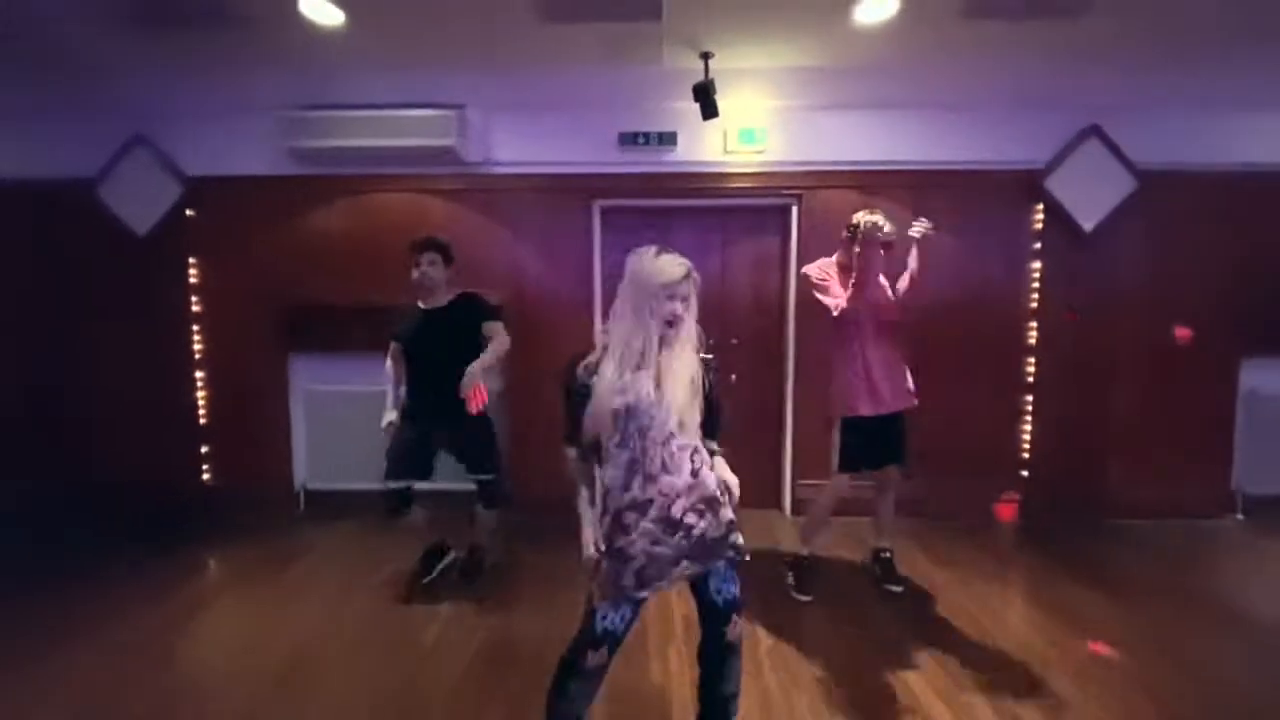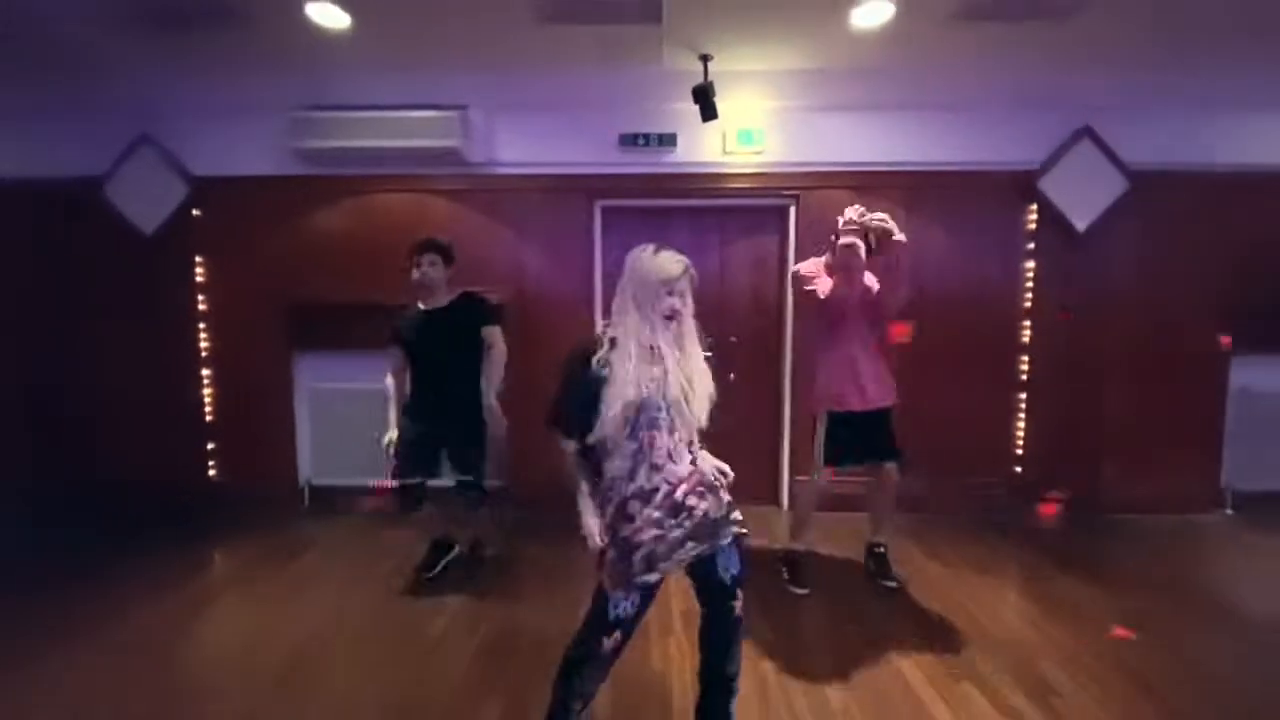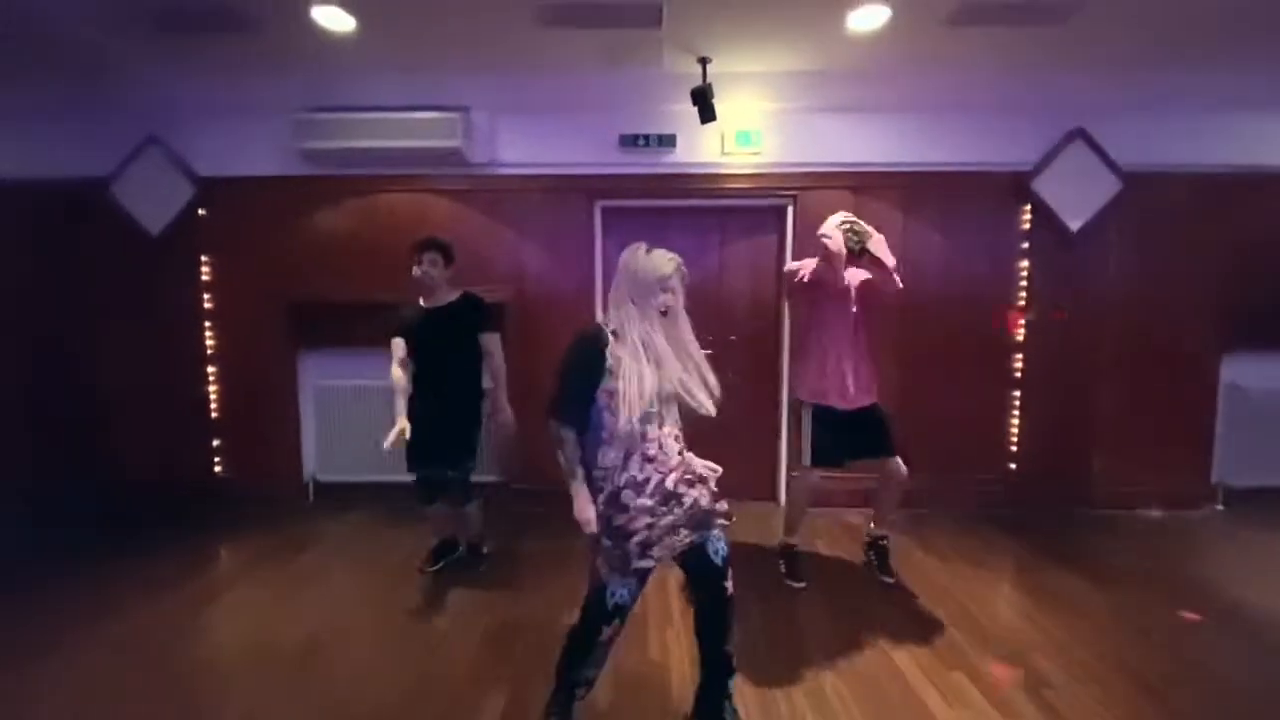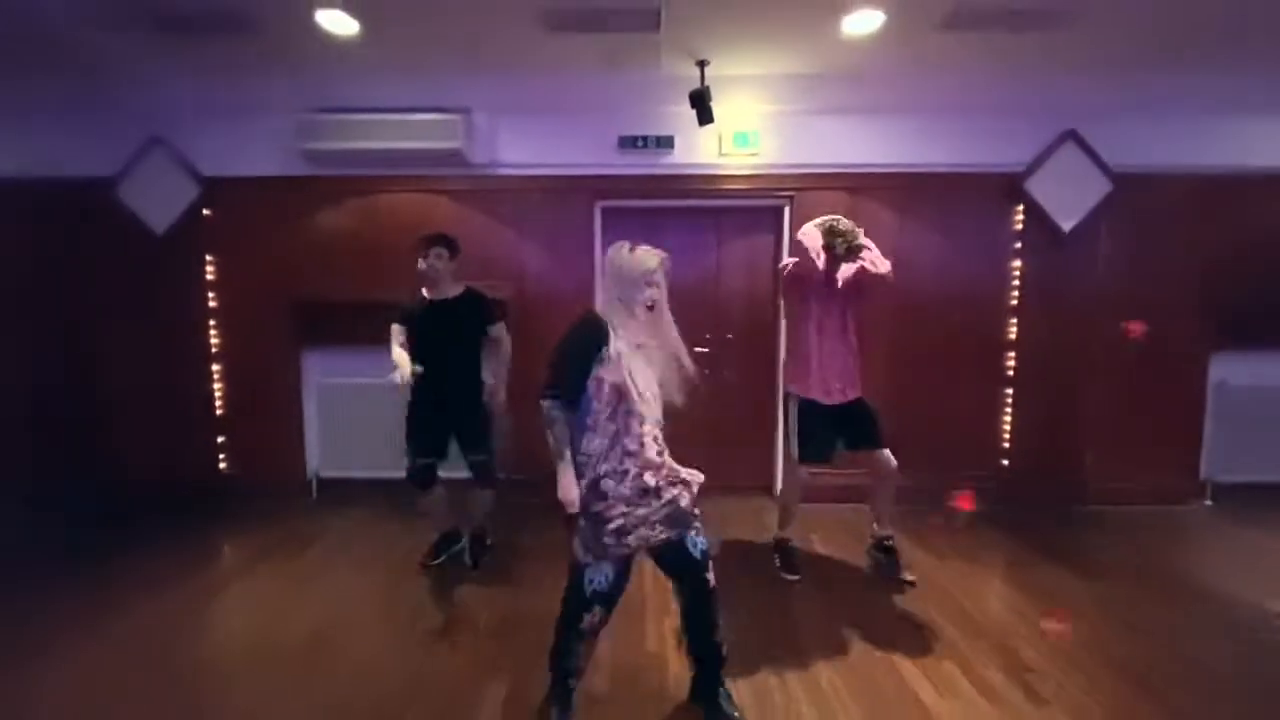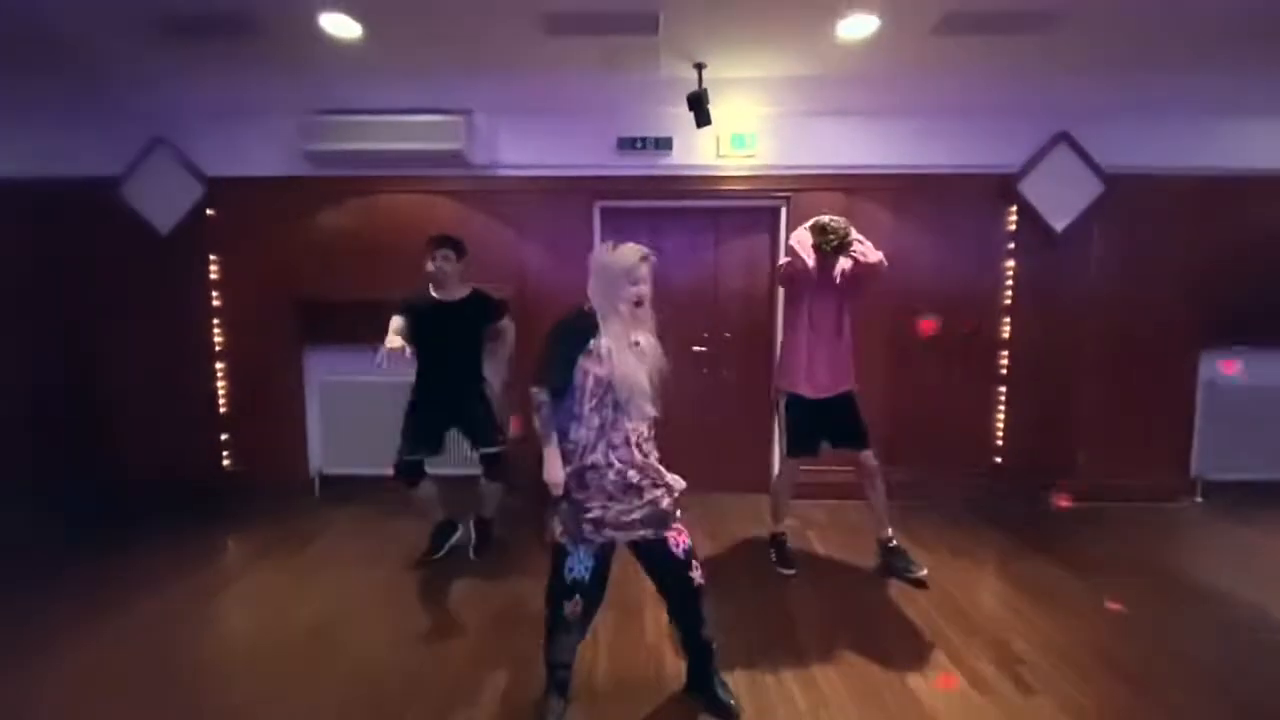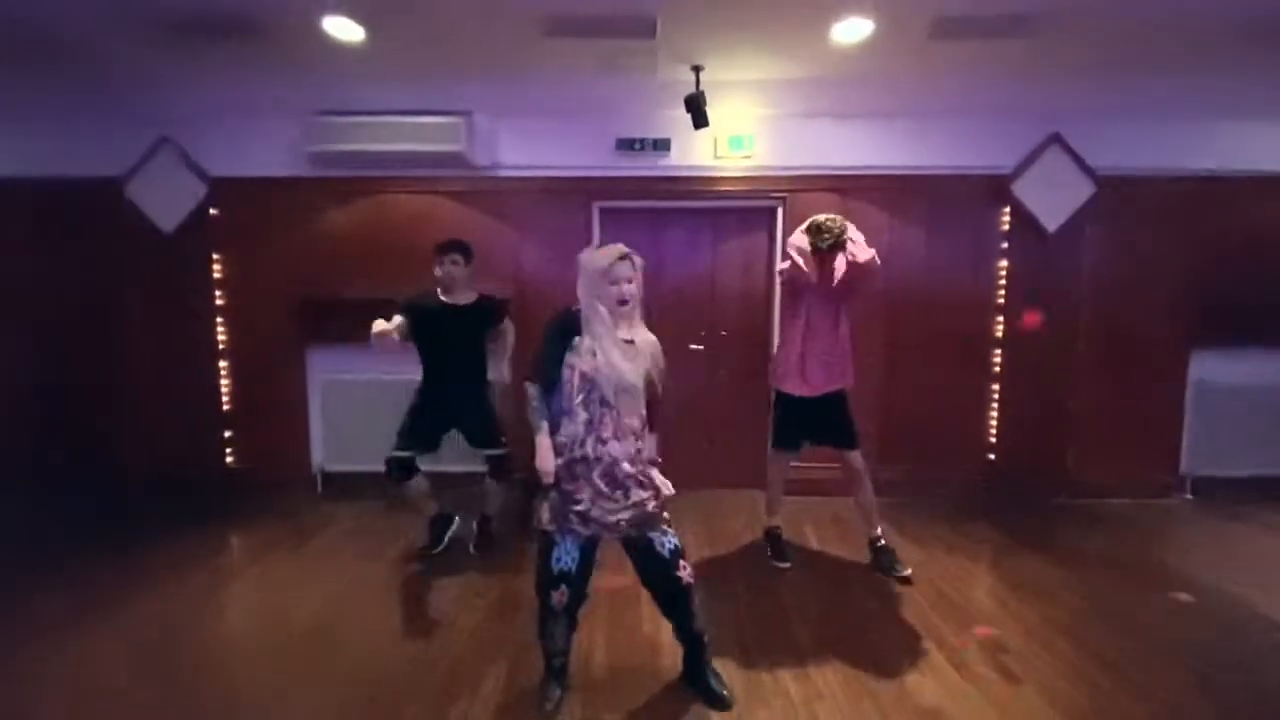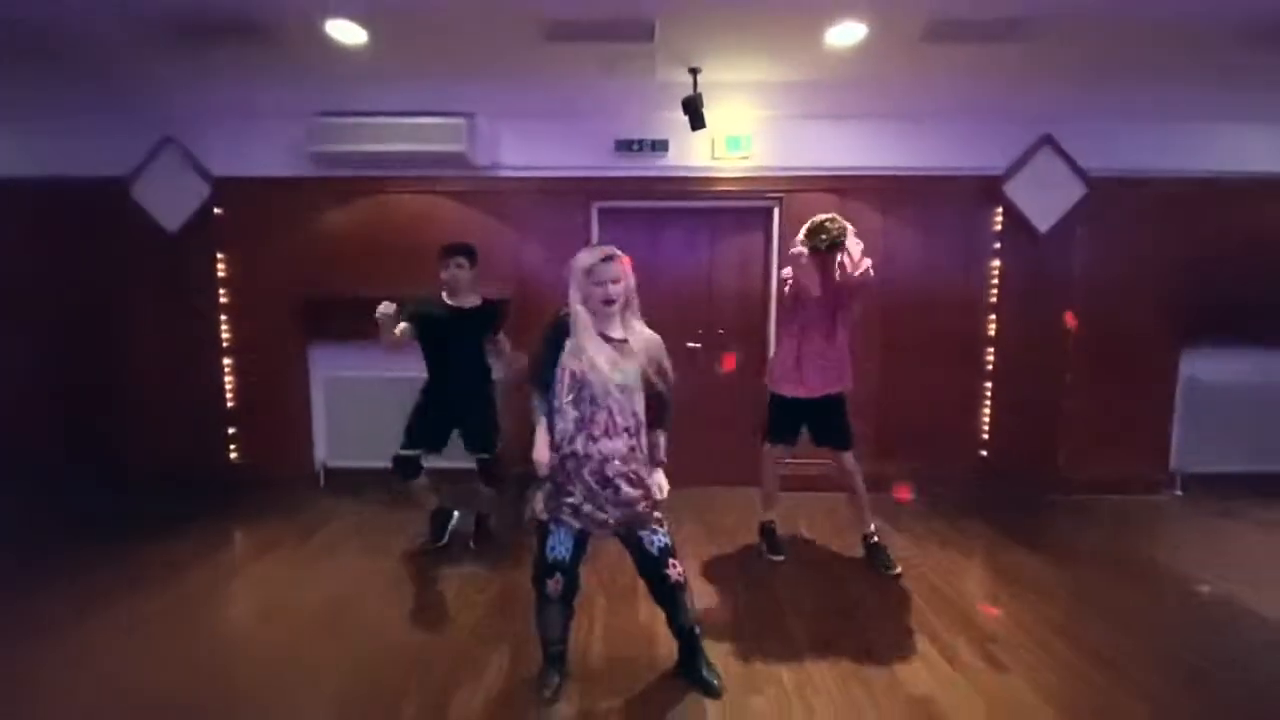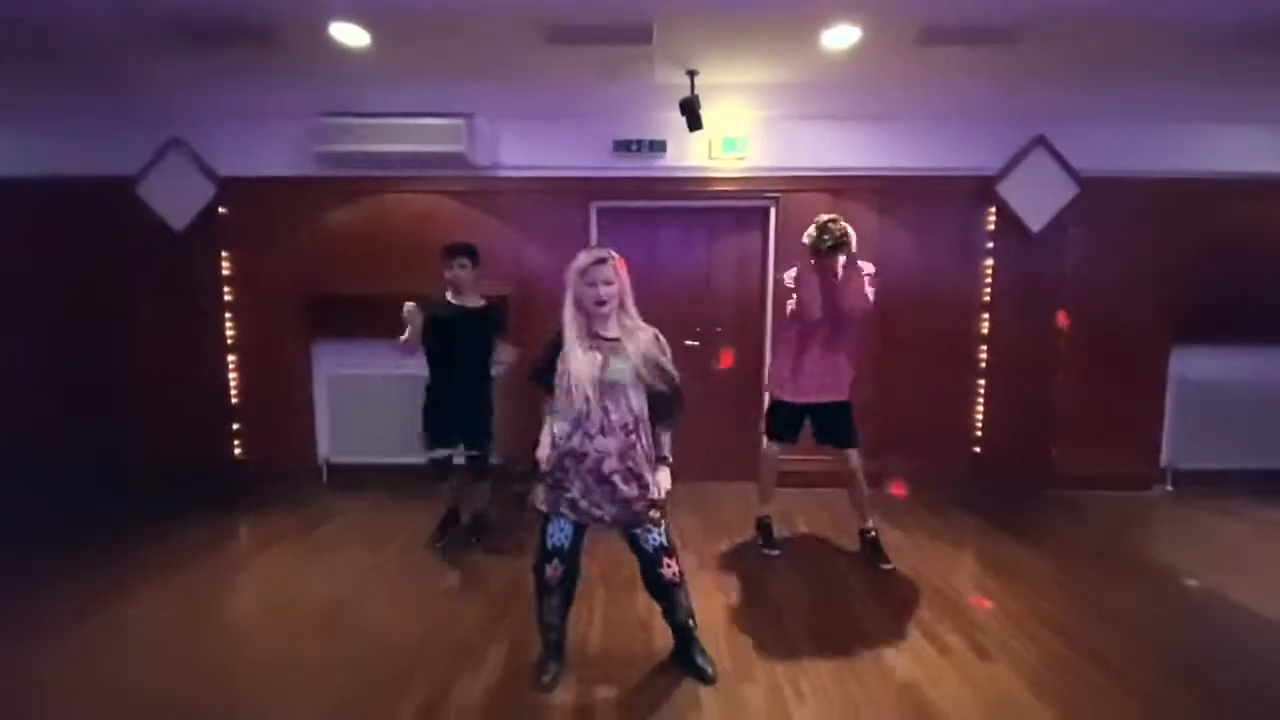
dt=0.1s
person 1, frame 1
left shoulder: (689, 360)
right elbow: (579, 451)
left wrist: (722, 466)
right wrist: (588, 518)
left hip: (705, 513)
right hip: (633, 525)
left knee: (725, 627)
right knee: (600, 636)
person 1, frame 2
left shoulder: (680, 351)
right shoulder: (597, 359)
right elbow: (569, 436)
left wrist: (702, 459)
right wrist: (588, 506)
left hip: (700, 501)
right hip: (634, 512)
left knee: (726, 608)
right knee: (613, 622)
person 1, frame 3
left shoulder: (670, 346)
right shoulder: (596, 346)
right elbow: (565, 423)
left wrist: (688, 458)
right wrist: (579, 491)
left hip: (685, 491)
right hip: (626, 502)
left knee: (717, 593)
right knee: (609, 608)
person 1, frame 4
left shoulder: (652, 343)
right shoulder: (592, 335)
right elbow: (554, 403)
right wrist: (566, 468)
left hip: (656, 485)
right hip: (604, 491)
left knee: (700, 582)
right knee: (591, 599)
person 1, frame 5
left shoulder: (642, 342)
right shoulder: (581, 327)
right elbow: (543, 391)
left wrist: (657, 468)
right wrist: (551, 453)
left hip: (638, 481)
right hip: (587, 484)
left knee: (685, 576)
right knee: (573, 587)
left ankle: (703, 675)
person 1, frame 6
left shoulder: (644, 345)
right shoulder: (571, 327)
right elbow: (537, 387)
left wrist: (655, 468)
right wrist: (543, 441)
left hip: (630, 479)
right hip: (574, 479)
left knee: (672, 572)
right knee: (560, 582)
left ankle: (698, 665)
right ankle: (555, 672)
person 1, frame 7
left shoulder: (646, 343)
right shoulder: (567, 330)
left elbow: (657, 412)
right elbow: (540, 388)
left wrist: (657, 467)
right wrist: (541, 436)
left hip: (626, 475)
right hip: (570, 473)
left knee: (665, 568)
right knee: (554, 572)
left ankle: (692, 655)
right ankle: (554, 661)
person 1, frame 8
left shoulder: (646, 342)
right shoulder: (566, 339)
left elbow: (665, 407)
right elbow: (551, 392)
left wrist: (663, 464)
right wrist: (546, 435)
left hip: (630, 472)
right hip: (571, 470)
left knee: (661, 563)
right knee: (554, 565)
left ankle: (687, 643)
right ankle: (553, 650)
person 2, frame 1
left shoulder: (873, 274)
right shoulder: (819, 273)
left elbow: (893, 309)
right elbow: (847, 316)
left wrist: (914, 255)
right wrist: (866, 263)
left hip: (891, 393)
right hip: (855, 398)
left knee: (889, 477)
right knee: (839, 484)
left ankle: (882, 553)
person 2, frame 2
left shoulder: (865, 276)
right shoulder: (811, 273)
left elbow: (892, 303)
right elbow: (841, 298)
left wrist: (893, 243)
left hip: (875, 393)
right hip: (836, 394)
left knee: (889, 475)
right knee: (820, 479)
left ankle: (875, 549)
person 2, frame 3
left shoulder: (855, 276)
right shoulder: (800, 274)
left elbow: (889, 286)
right elbow: (830, 277)
left wrist: (872, 242)
right wrist: (831, 232)
left hip: (859, 392)
right hip: (821, 393)
left knee: (896, 472)
right knee: (809, 475)
left ankle: (877, 542)
right ankle: (788, 546)
person 2, frame 4
left shoulder: (846, 275)
right shoulder: (794, 274)
left elbow: (881, 270)
right elbow: (813, 267)
left wrist: (855, 238)
right wrist: (812, 233)
left hip: (846, 388)
right hip: (807, 389)
left knee: (886, 466)
right knee: (800, 471)
left ankle: (882, 543)
right ankle: (782, 541)
person 2, frame 5
left shoulder: (845, 270)
right shoulder: (791, 272)
left elbow: (876, 262)
right elbow: (806, 266)
left wrist: (849, 236)
right wrist: (804, 235)
left hip: (838, 384)
right hip: (799, 384)
left knee: (868, 463)
right knee: (791, 464)
left ankle: (888, 545)
right ankle: (778, 536)
person 2, frame 6
left shoulder: (848, 270)
right shoulder: (791, 273)
left elbow: (866, 259)
right elbow: (806, 274)
left wrist: (850, 234)
right wrist: (801, 236)
left hip: (832, 383)
right hip: (791, 380)
left knee: (854, 462)
right knee: (780, 459)
left ankle: (878, 541)
right ankle: (773, 529)
person 2, frame 7
left shoulder: (846, 275)
right shoulder: (792, 275)
left elbow: (859, 276)
right elbow: (809, 290)
left wrist: (848, 238)
right wrist: (802, 246)
left hip: (828, 384)
right hip: (788, 381)
left knee: (847, 463)
right knee: (774, 454)
left ankle: (871, 538)
right ankle: (768, 524)
person 2, frame 8
left shoulder: (860, 274)
right shoulder: (796, 278)
left elbow: (856, 307)
right elbow: (807, 314)
left wrist: (848, 260)
right wrist: (816, 261)
left hip: (833, 385)
right hip: (790, 381)
left knee: (853, 462)
right knee: (770, 453)
left ankle: (868, 532)
right ankle: (765, 520)
person 3, frame 1
left shoulder: (471, 305)
right shoulder: (407, 319)
left elbow: (502, 340)
right elbow: (394, 362)
left wrist: (480, 365)
right wrist: (392, 407)
left hip: (463, 411)
right hip: (416, 415)
left knee: (491, 485)
right knee: (396, 490)
left ankle: (476, 550)
right ankle: (439, 548)
person 3, frame 2
left shoulder: (473, 305)
right shoulder: (406, 321)
left elbow: (498, 348)
right elbow: (397, 372)
left wrist: (491, 395)
right wrist: (394, 422)
left hip: (464, 410)
right hip: (419, 412)
left knee: (470, 487)
right knee: (408, 488)
left ankle: (475, 543)
right ankle: (443, 542)
person 3, frame 3
left shoulder: (473, 307)
right shoulder: (408, 318)
left elbow: (493, 354)
right elbow: (399, 365)
left wrist: (501, 401)
right wrist: (401, 415)
left hip: (464, 407)
right hip: (423, 409)
left knee: (456, 483)
right knee: (427, 484)
left ankle: (474, 543)
right ankle: (448, 542)
person 3, frame 4
left shoulder: (476, 302)
right shoulder: (410, 308)
left elbow: (502, 342)
right elbow: (397, 342)
left wrist: (498, 383)
right wrist: (402, 363)
left hip: (468, 396)
right hip: (426, 398)
left knee: (482, 466)
right knee: (420, 471)
left ankle: (478, 534)
right ankle: (450, 533)
person 3, frame 5
left shoulder: (481, 302)
right shoulder: (414, 304)
left elbow: (507, 331)
right elbow: (394, 330)
left wrist: (497, 374)
right wrist: (394, 342)
left hip: (470, 395)
right hip: (427, 396)
left knee: (495, 458)
right knee: (406, 466)
left ankle: (483, 524)
right ankle: (447, 524)
person 3, frame 6
left shoulder: (488, 306)
right shoulder: (420, 305)
left elbow: (506, 330)
right elbow: (393, 332)
left wrist: (502, 364)
right wrist: (382, 330)
left hip: (474, 397)
right hip: (432, 397)
left knee: (500, 460)
right knee: (398, 462)
left ankle: (486, 522)
right ankle: (442, 519)
person 3, frame 7
left shoulder: (490, 310)
right shoulder: (425, 309)
left elbow: (499, 343)
right elbow: (396, 339)
left wrist: (509, 357)
right wrist: (385, 325)
left hip: (477, 397)
right hip: (436, 396)
left knee: (488, 465)
right knee: (404, 460)
left ankle: (483, 519)
right ankle: (442, 512)
person 3, frame 8
left shoulder: (492, 312)
right shoulder: (432, 309)
left elbow: (500, 354)
right elbow: (406, 345)
left wrist: (506, 356)
right wrist: (410, 327)
left hip: (476, 396)
right hip: (440, 395)
left knee: (477, 462)
right knee: (439, 461)
left ankle: (478, 517)
right ankle: (455, 512)
